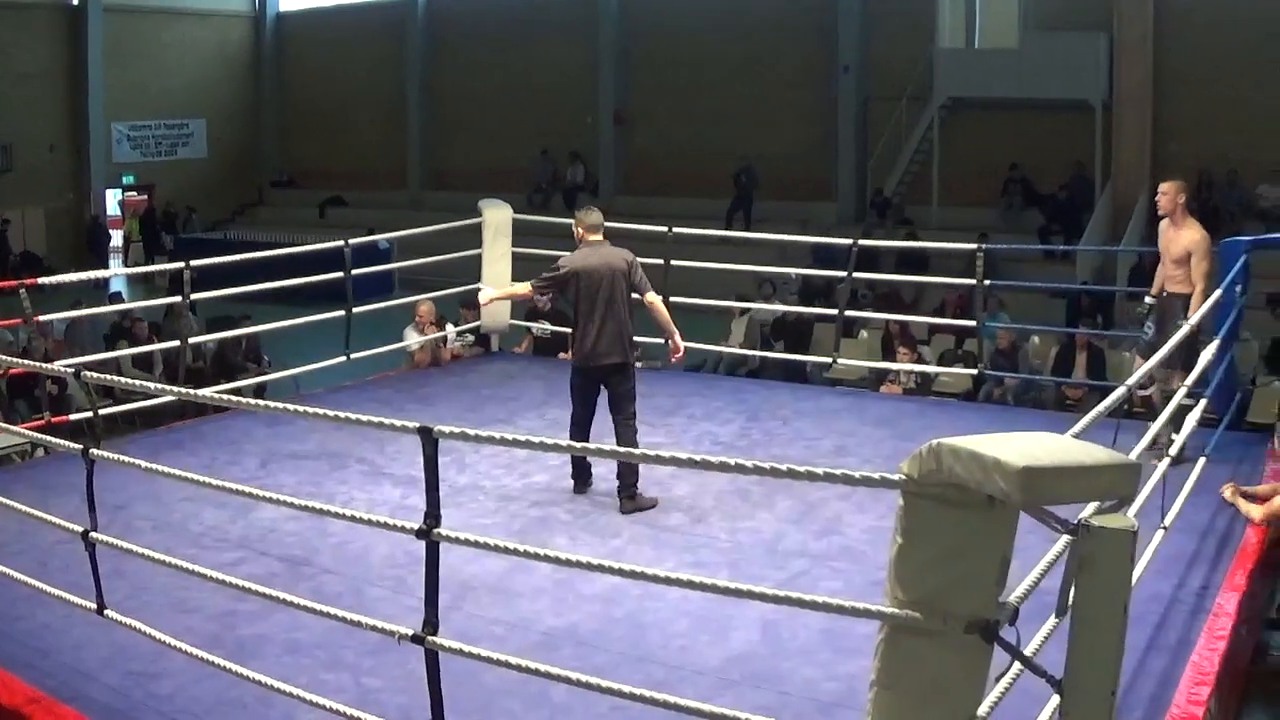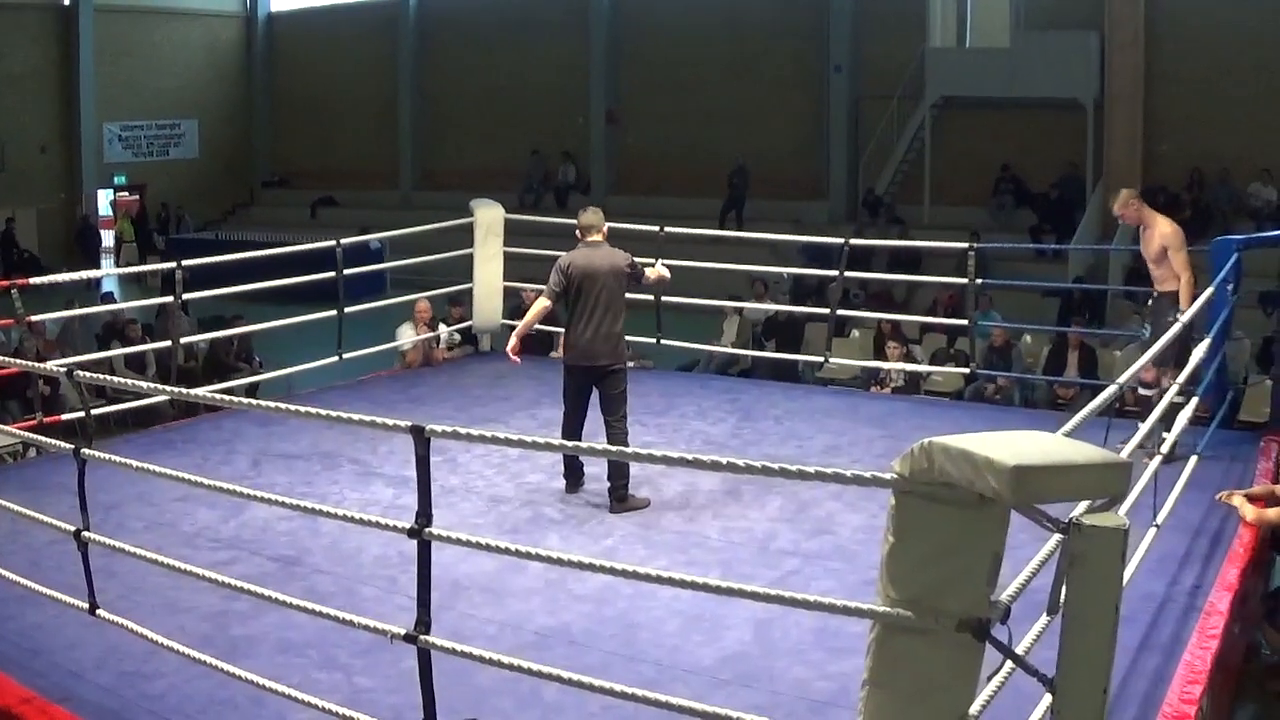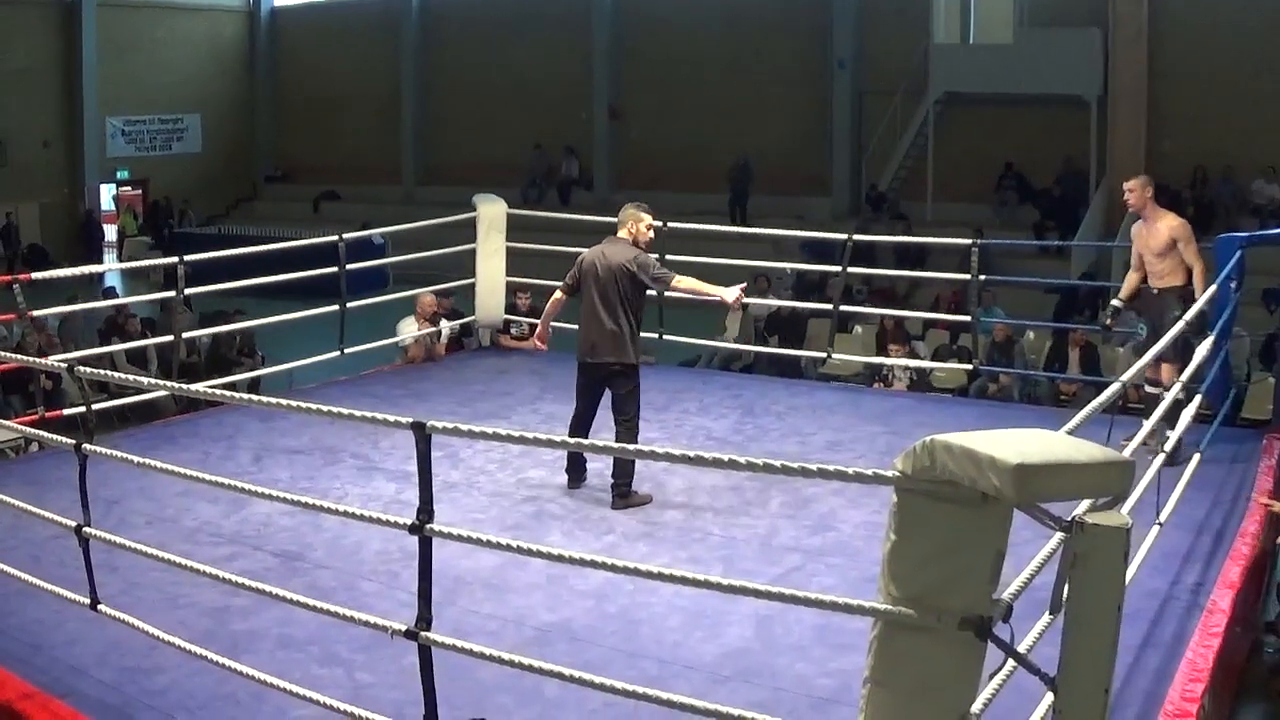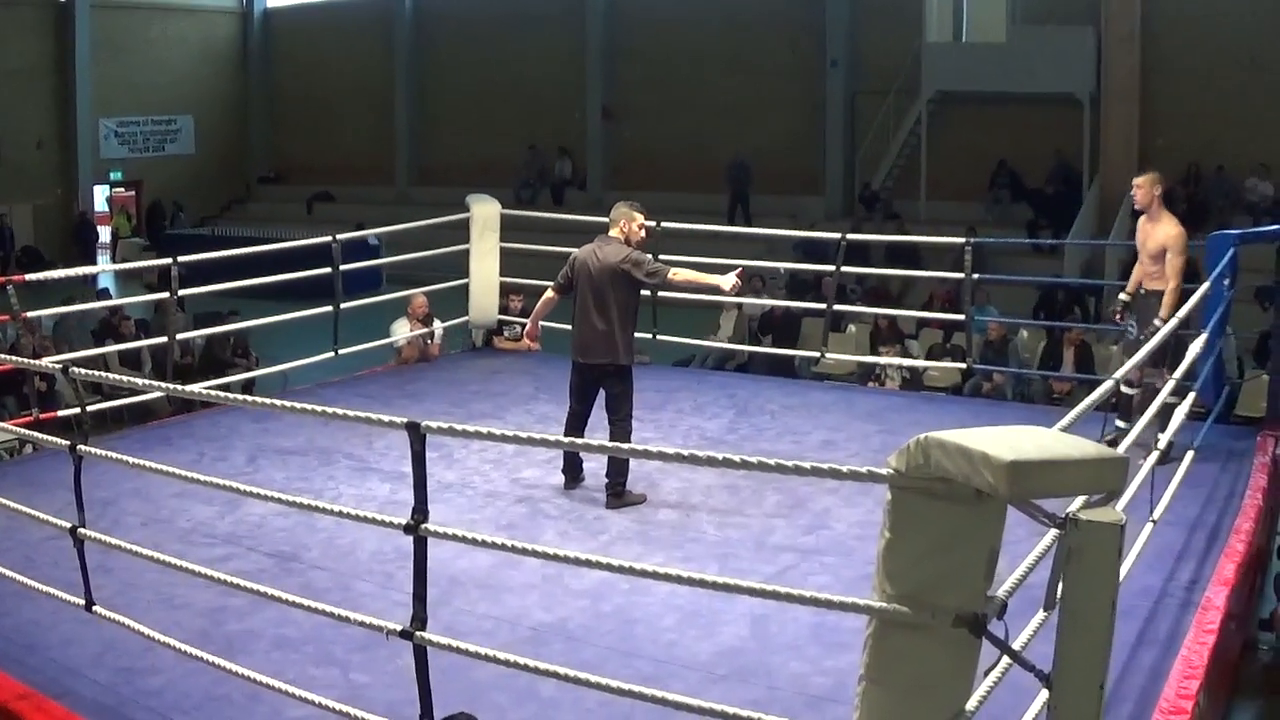
dt=1s
person 1, frame 1
left shoulder: (570, 264)
right shoulder: (625, 258)
left elbow: (531, 289)
right elbow: (651, 299)
left wrist: (495, 295)
right wrist: (673, 335)
left hip: (584, 357)
right hip: (619, 355)
left knee: (580, 420)
right knee: (625, 423)
left ankle: (580, 479)
right ankle: (629, 495)
person 1, frame 2
left shoulder: (568, 262)
right shoulder: (621, 260)
left elbow: (545, 303)
right elbow: (647, 277)
left wrist: (517, 335)
right wrist: (659, 272)
left hip: (577, 356)
right hip: (611, 356)
left knee: (572, 419)
right knee: (616, 425)
left ankle: (573, 478)
right ankle: (620, 496)
person 1, frame 3
left shoulder: (589, 256)
right shoulder: (636, 259)
left elbow: (560, 296)
right elbow: (677, 283)
left wrist: (543, 325)
right wrist: (722, 292)
left hip: (588, 352)
right hip: (621, 355)
left knee: (582, 414)
right knee: (626, 424)
left ankle: (574, 474)
right ankle: (622, 493)
person 1, frame 4
left shoulder: (580, 255)
right shoulder: (629, 259)
left elbow: (552, 295)
right elbow: (674, 275)
left wrist: (533, 323)
right wrist: (718, 280)
left hip: (583, 353)
right hip: (615, 356)
left knee: (577, 414)
right knee: (620, 423)
left ankle: (571, 474)
right ankle: (616, 492)
person 2, frame 1
left shoulder: (1197, 237)
right shoulder: (1163, 226)
left elbow: (1200, 286)
left wrist: (1189, 324)
right wrist: (1149, 299)
left hip: (1183, 306)
right hip: (1163, 301)
left knee: (1179, 378)
right knee: (1141, 367)
left ankle: (1176, 443)
right ankle: (1162, 427)
person 2, frame 2
left shoulder: (1169, 231)
right shoulder: (1144, 229)
left elbow: (1186, 277)
left wrist: (1183, 318)
left hip: (1174, 304)
right hip: (1159, 301)
left knee: (1170, 375)
person 2, frame 3
left shoulder: (1175, 225)
right shoulder: (1136, 230)
left elbow: (1197, 267)
right wrist: (1116, 304)
left hip: (1175, 299)
right hip: (1150, 297)
left knee: (1169, 374)
right knee: (1151, 370)
left ankle: (1172, 437)
person 2, frame 4
left shoulder: (1173, 232)
right shoulder: (1142, 223)
left elbow: (1174, 283)
left wrist: (1160, 323)
right wrist: (1124, 298)
left hip: (1161, 302)
right hip: (1141, 298)
left knee: (1163, 374)
right knee: (1131, 369)
left ankle: (1165, 441)
right ankle: (1123, 428)
